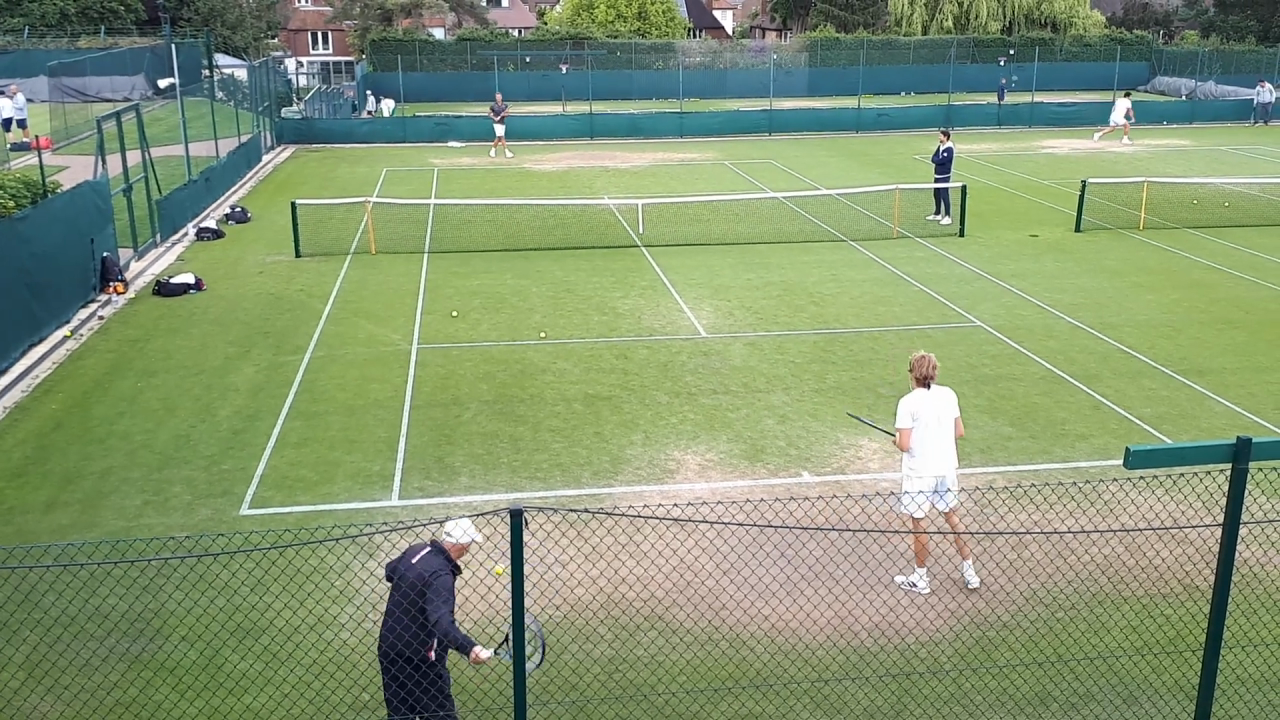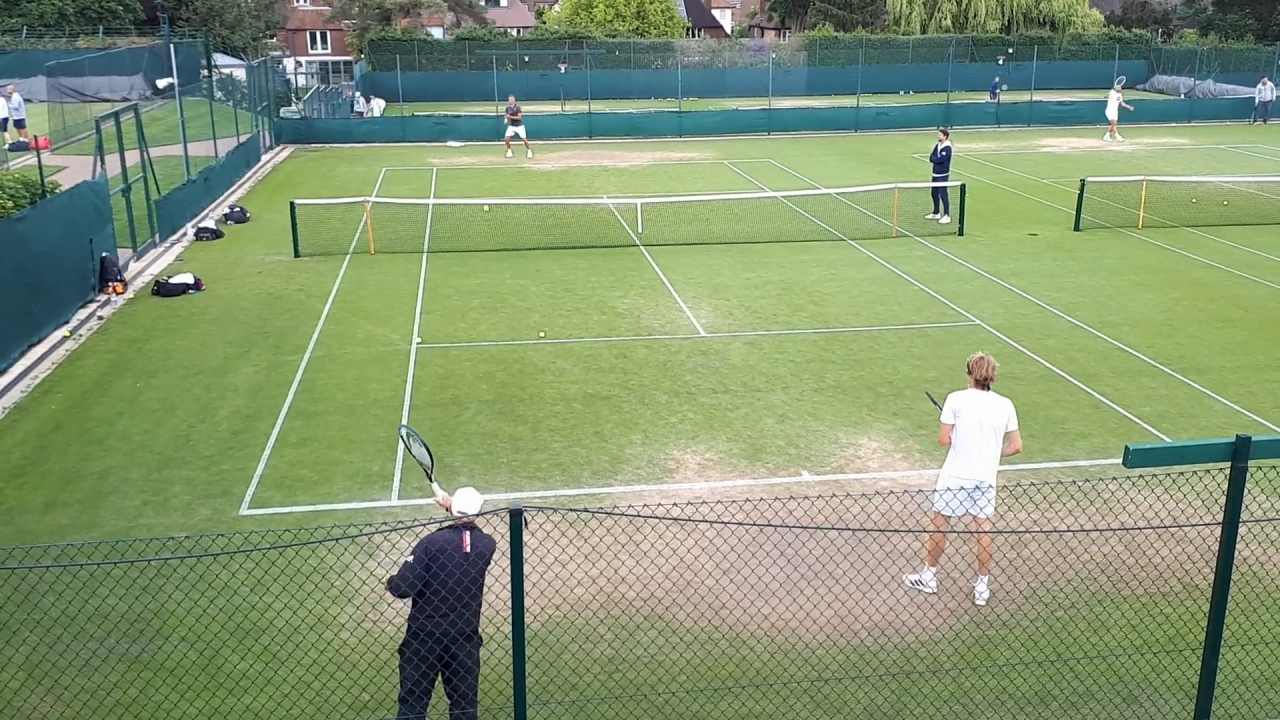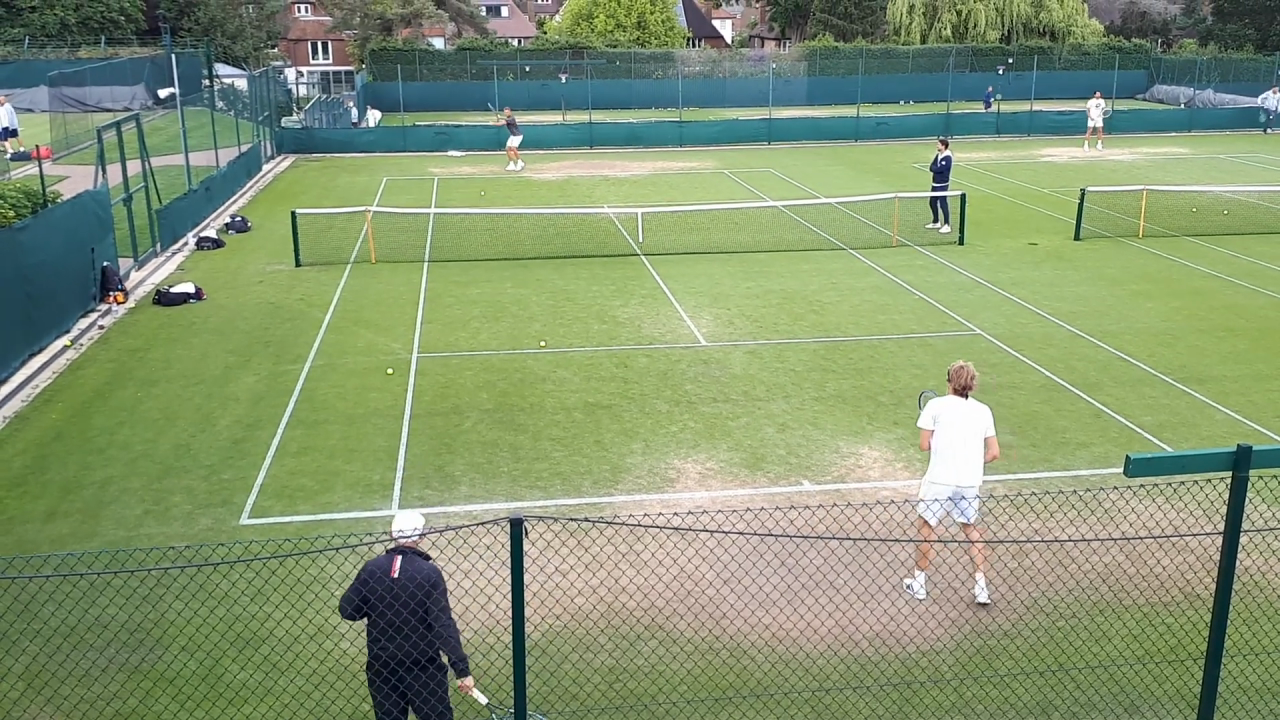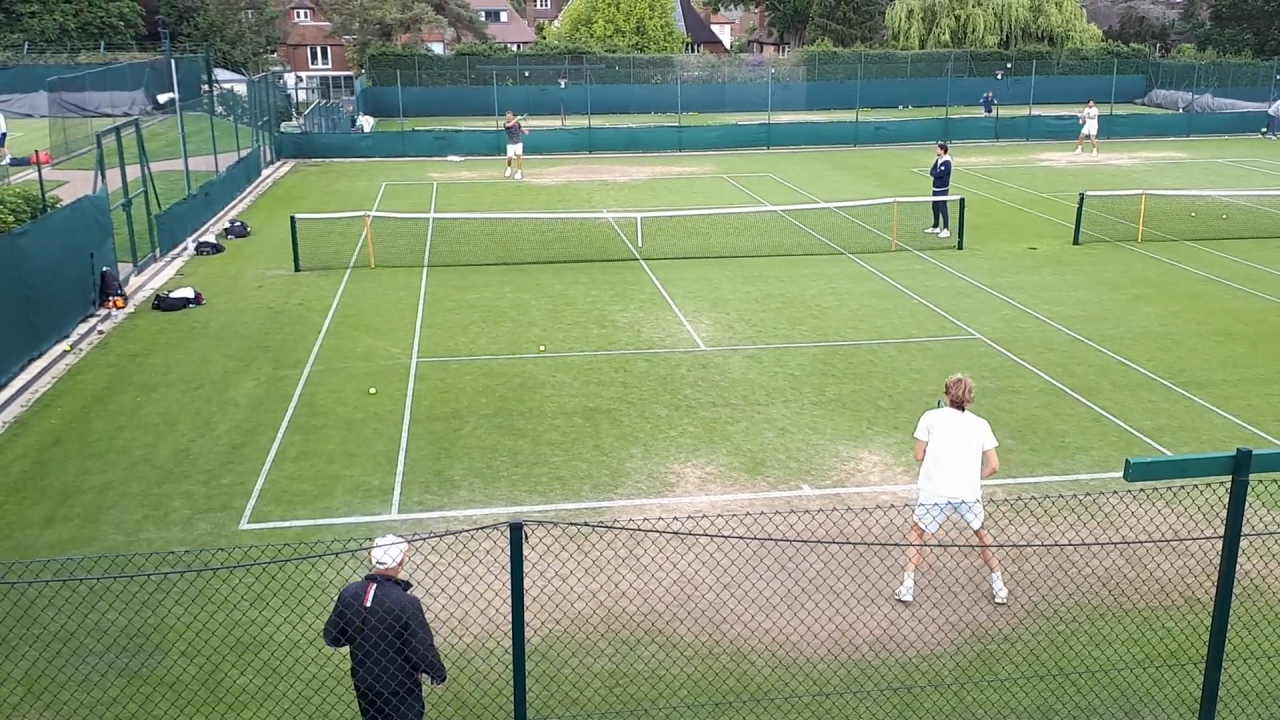
dt=0.7s
person 1, frame 1
left shoulder: (908, 402)
right shoulder: (949, 395)
left elbow: (904, 445)
right elbow: (959, 432)
left wrist: (897, 438)
left hip: (920, 473)
right hip: (947, 470)
left knee: (919, 524)
right knee: (952, 517)
left ankle: (920, 578)
right ankle: (969, 571)
person 1, frame 2
left shoulder: (956, 399)
right shoulder: (1005, 405)
left elbow: (944, 440)
right elbow: (1017, 446)
left hip: (956, 475)
right hip: (985, 478)
left knee: (940, 523)
right knee: (983, 529)
left ankle: (928, 577)
right ankle: (982, 587)
person 1, frame 3
left shoulder: (936, 405)
right shoulder: (984, 411)
left elbow: (924, 445)
right elbow: (994, 453)
left hip: (939, 481)
right hip: (970, 483)
left knee: (926, 528)
right knee: (972, 531)
left ankle: (919, 583)
right ankle: (980, 586)
person 1, frame 4
left shoulder: (931, 417)
right shoulder: (981, 425)
left elbow: (919, 456)
right elbow: (993, 466)
left hip: (936, 491)
right hip: (968, 492)
left knee: (916, 533)
right knee: (981, 532)
left ankle: (908, 585)
right ankle: (998, 585)
person 2, frame 1
left shoulder: (415, 551)
right shoulder: (441, 575)
left elbow: (391, 573)
right elbow: (440, 621)
right wrist: (469, 648)
left hip: (390, 650)
right hip: (420, 658)
person 2, frame 2
left shoulder: (432, 542)
right shoulder: (487, 545)
left elbow: (402, 587)
left wrist: (391, 583)
right wrist: (452, 506)
left hip: (423, 636)
right hip: (464, 638)
person 2, frame 3
left shoulder: (371, 568)
right shoulder: (429, 572)
left elbow: (348, 610)
right elbow: (444, 626)
right wrist: (462, 670)
left hip: (380, 665)
right hip: (420, 665)
person 2, frame 4
left shoulder: (349, 594)
right shoulder: (406, 603)
left elbow: (332, 637)
right elbow: (424, 654)
right wrist: (440, 675)
left hip: (365, 688)
right hip: (400, 693)
